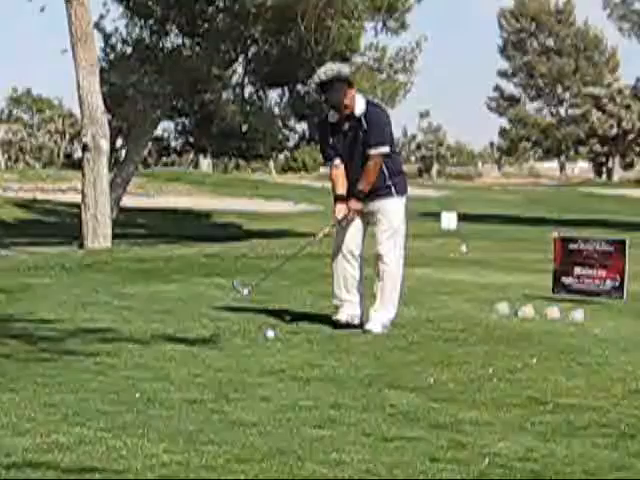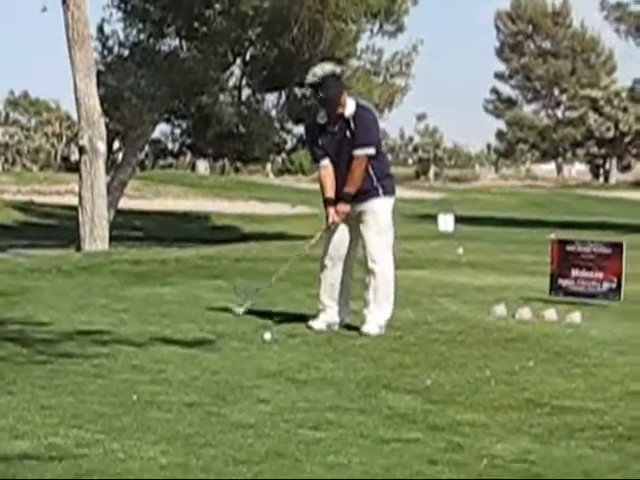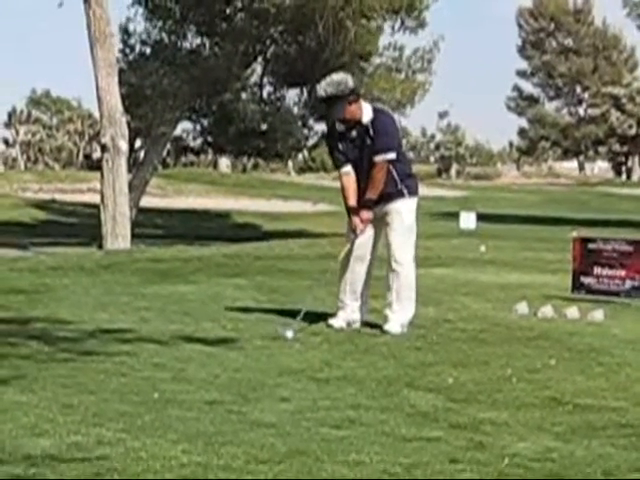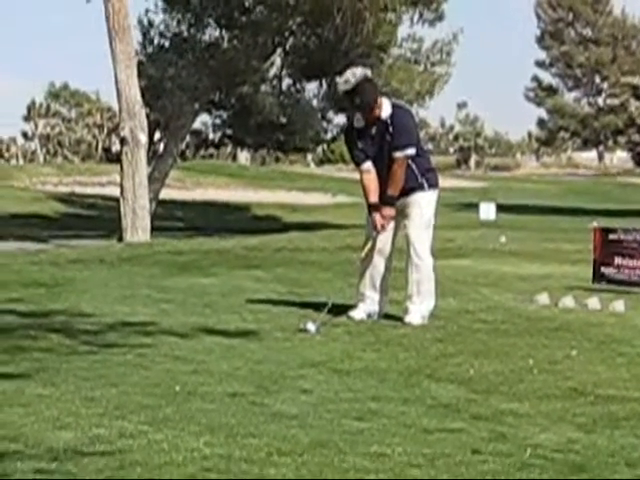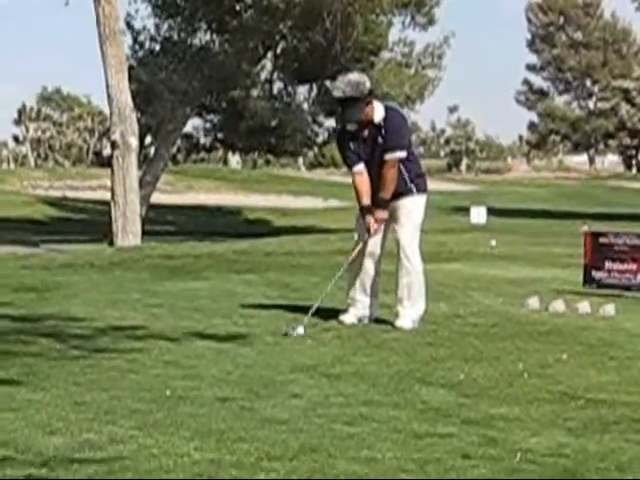
dt=1s
person 1, frame 1
left shoulder: (375, 114)
right shoulder: (326, 125)
left elbow: (375, 160)
right elbow: (335, 164)
left wrist: (359, 196)
right wrist: (341, 199)
left hip: (387, 193)
right hip: (354, 197)
left knee: (387, 254)
right knee: (344, 249)
left ankle: (381, 316)
right ankle: (350, 309)
person 1, frame 2
left shoulder: (363, 115)
right shoulder: (315, 127)
left elbow: (360, 161)
right elbow: (324, 166)
left wrist: (345, 199)
right wrist: (330, 203)
left hip: (375, 195)
right hip: (342, 200)
left knee: (377, 255)
right knee: (333, 256)
left ankle: (377, 317)
right ankle: (332, 314)
person 1, frame 3
left shoulder: (382, 120)
right shoulder: (335, 132)
left elbow: (381, 167)
right elbow: (346, 173)
left wrist: (368, 205)
right wrist: (353, 210)
left hip: (397, 196)
right hip: (364, 202)
left knee: (400, 256)
right knee: (355, 254)
left ankle: (398, 317)
right ankle: (350, 312)
person 1, frame 4
left shoulder: (400, 115)
right shoulder: (353, 130)
left elbow: (400, 163)
right elbow: (366, 171)
left wrist: (389, 203)
right wrist: (375, 208)
left hip: (418, 189)
right hip: (384, 195)
left knee: (418, 246)
right knee: (375, 246)
left ankle: (419, 308)
right ankle: (369, 304)
person 1, frame 5
left shoulder: (393, 119)
right shoulder: (345, 130)
left elbow: (391, 166)
right elbow: (359, 172)
left wrist: (381, 207)
right wrist: (367, 210)
left hip: (408, 193)
right hip: (373, 197)
left knee: (408, 248)
right knee: (366, 248)
left ankle: (410, 312)
right ankle: (360, 307)
